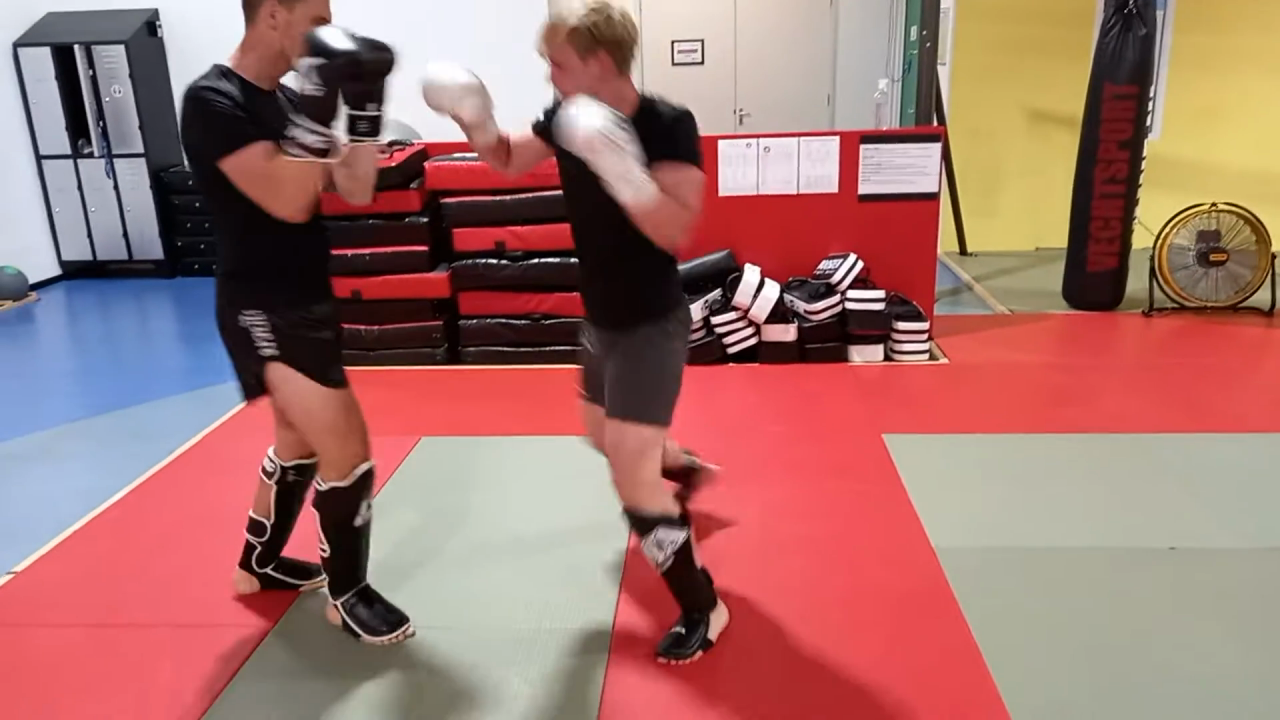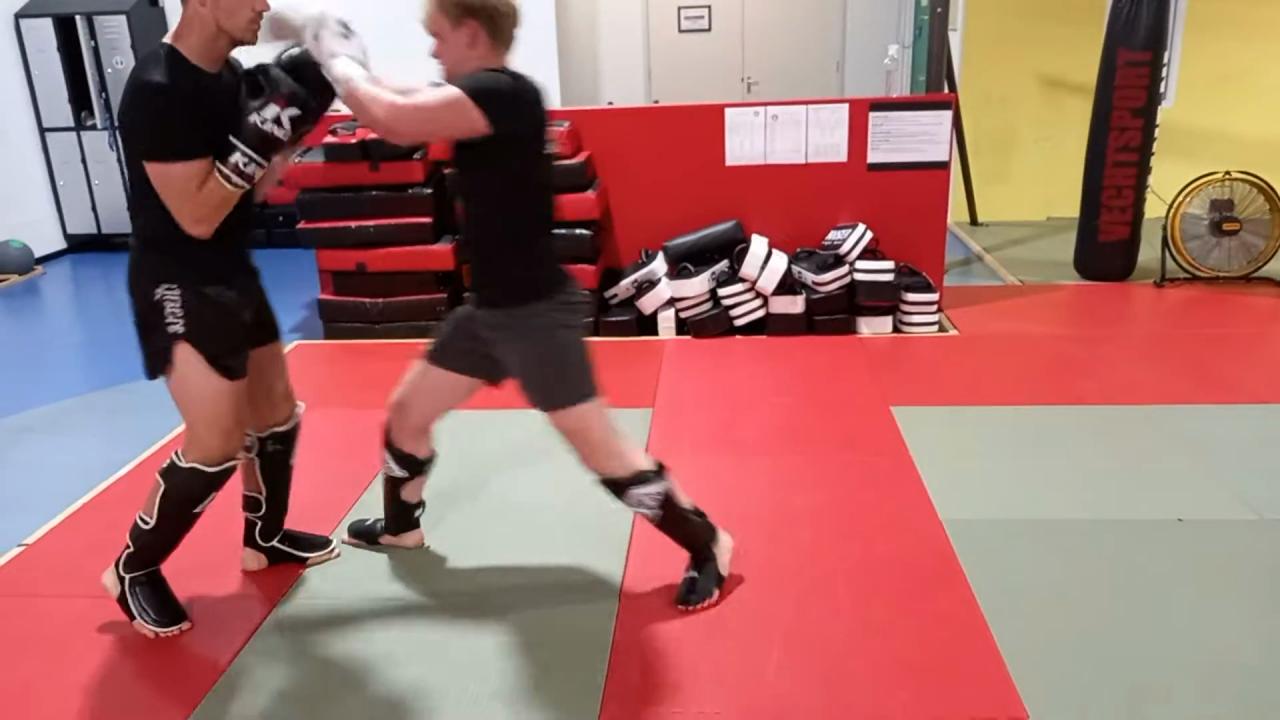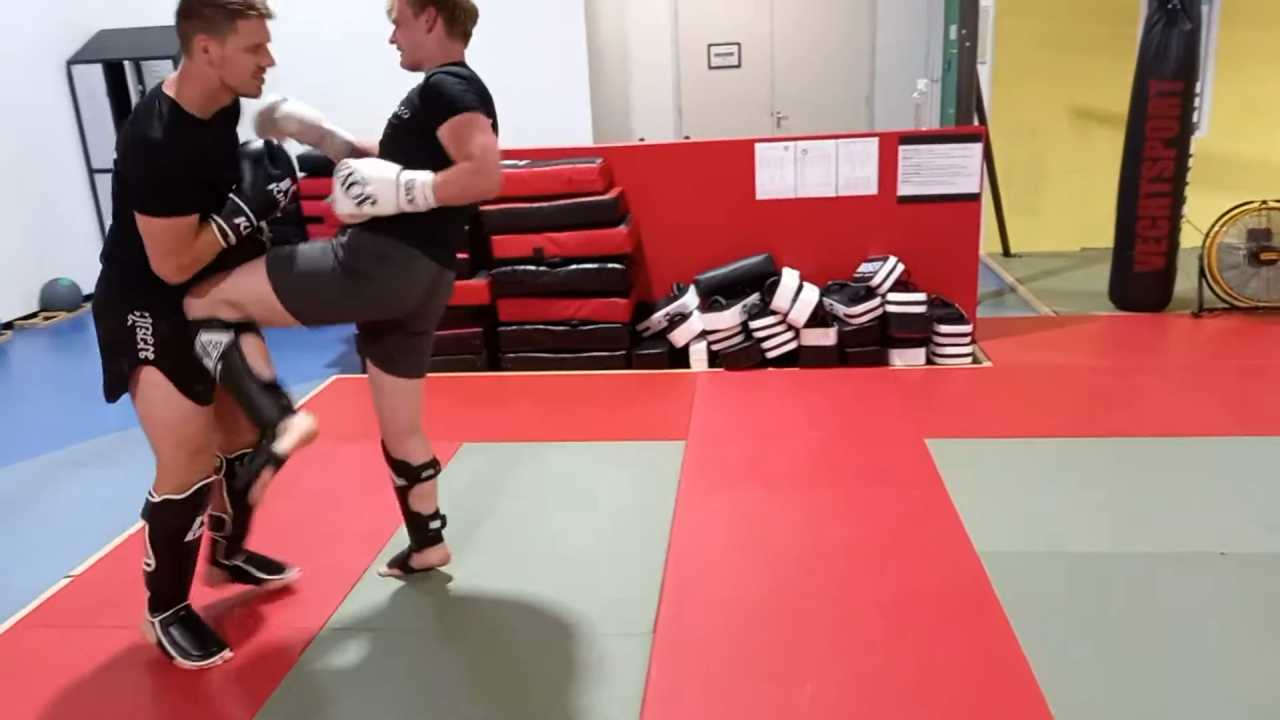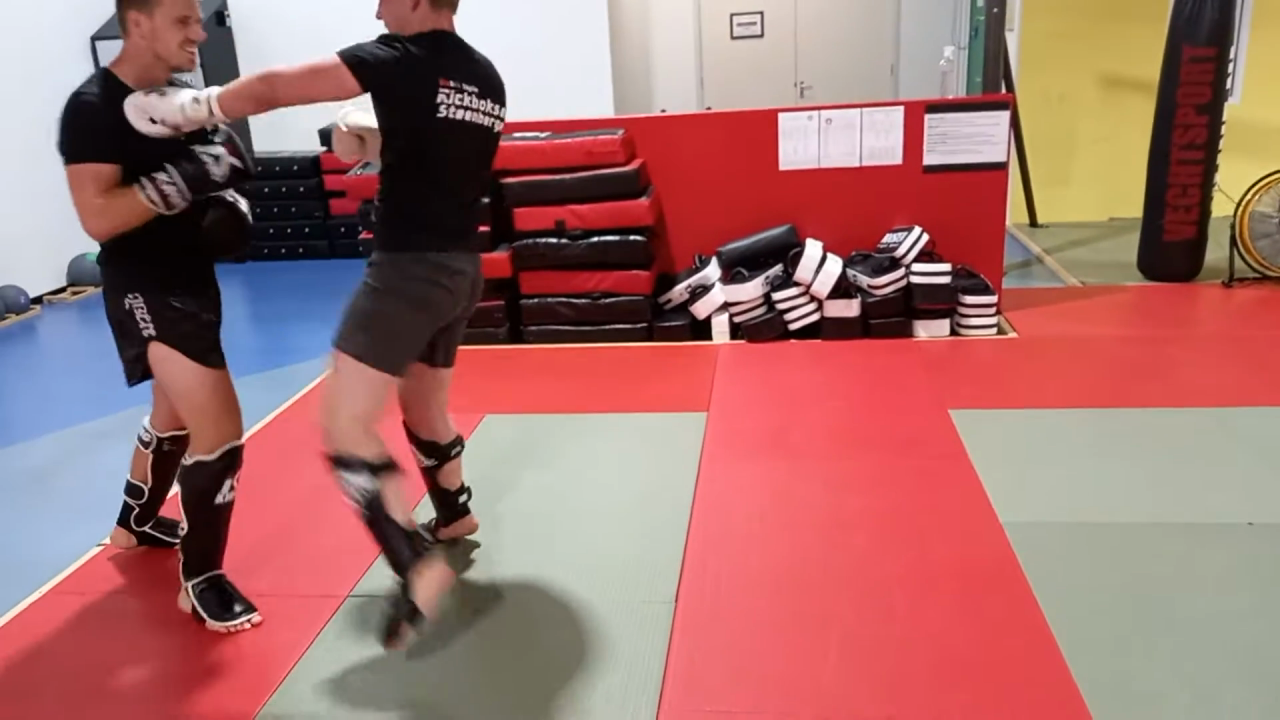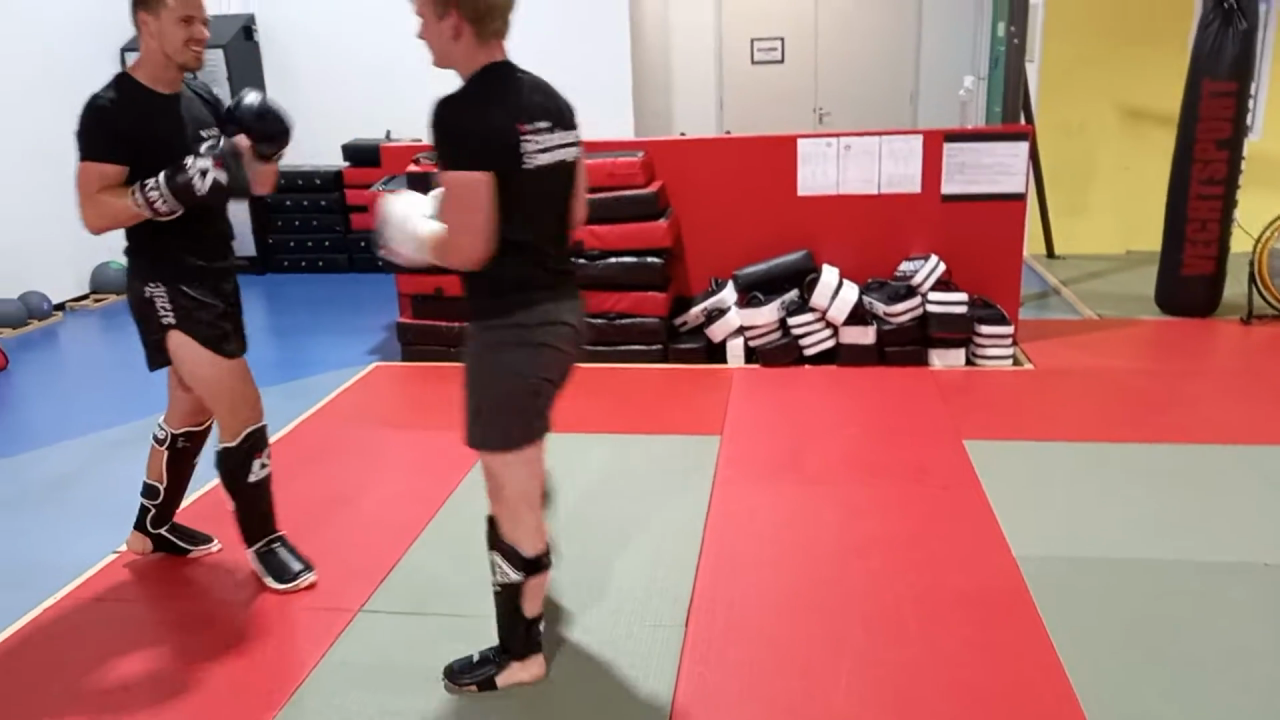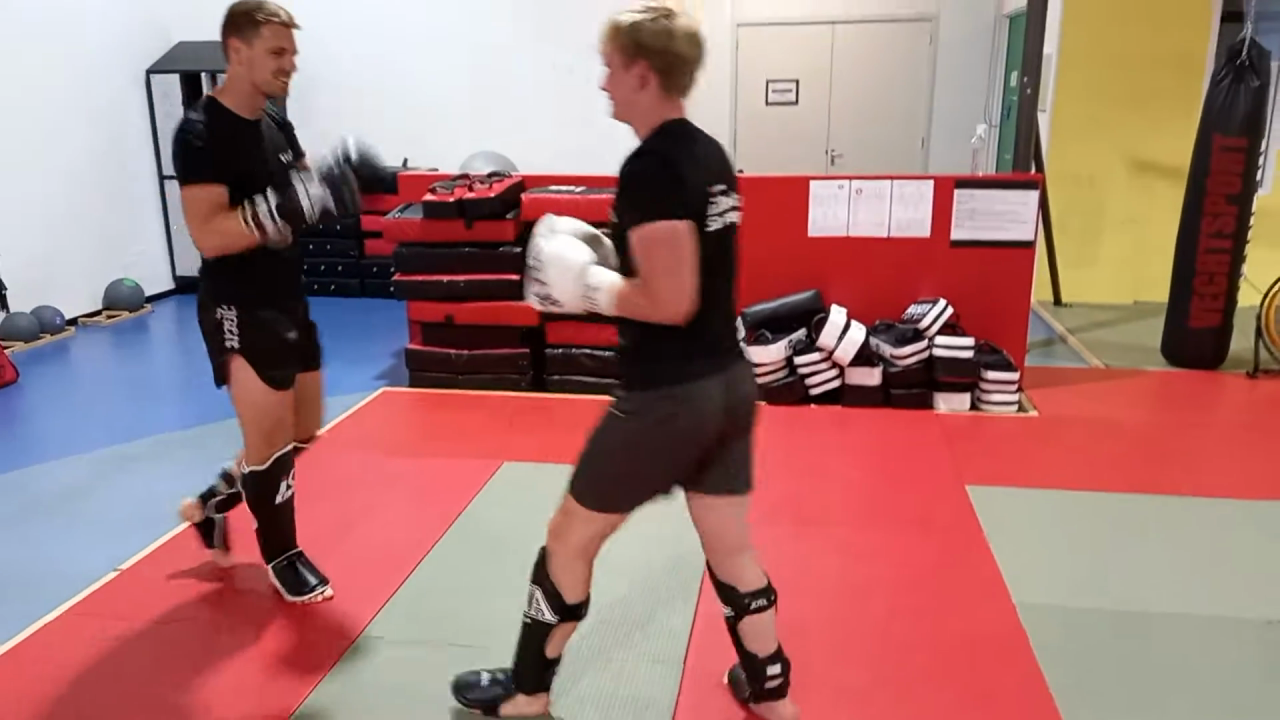
dt=0.4s
person 1, frame 1
left shoulder: (671, 128)
right shoulder: (569, 113)
left elbow: (674, 234)
right elbow: (507, 158)
left wrist: (621, 163)
right wrist: (476, 116)
left hip: (651, 327)
right hip: (603, 320)
left knee: (637, 487)
right knee: (607, 433)
left ankle: (703, 606)
right ankle: (689, 471)
person 1, frame 2
left shoulder: (501, 93)
right shoulder: (483, 97)
left elbow: (389, 120)
right elbow: (397, 108)
left wrist: (338, 57)
right wrist: (347, 59)
left hip: (536, 315)
right hip: (490, 309)
left knee: (602, 455)
right knee: (404, 413)
left ankle: (704, 544)
right ankle: (400, 523)
person 1, frame 3
left shoulder: (448, 87)
right shoulder: (452, 91)
left elbow: (485, 177)
right elbow: (387, 161)
left wrist: (399, 189)
right wrist: (319, 132)
left hip: (379, 258)
right hip: (424, 277)
left knee: (203, 302)
right knee: (400, 427)
left ankle: (278, 421)
right ankle: (427, 542)
person 1, frame 4
left shoulder: (398, 59)
right shoulder: (486, 77)
left elbow: (274, 88)
left wrist: (186, 106)
left hip: (409, 266)
right hip: (460, 266)
left knee: (345, 430)
right knee: (424, 409)
left ankle: (418, 561)
right ankle: (453, 514)
person 1, frame 5
left shoulder: (462, 113)
right shoulder: (549, 100)
left elbow: (467, 249)
left wrist: (409, 225)
left hip: (510, 326)
right hip: (560, 311)
left knee: (508, 494)
right knee: (518, 454)
left ankle: (520, 652)
right ankle: (529, 572)
person 1, frame 6
left shoulder: (651, 170)
right shoulder: (711, 157)
left elbow: (671, 302)
left wrist: (582, 282)
right wrist: (603, 257)
left hip: (666, 397)
right hip: (730, 382)
left knee: (569, 543)
right knee: (732, 549)
person 2, frame 1
left shoulder: (290, 95)
right shoulder: (213, 102)
left elbow: (355, 187)
right elbow: (288, 203)
left wrist: (366, 107)
right wrist: (315, 103)
left hip: (308, 295)
right hip: (263, 309)
left knee: (299, 443)
right knee: (346, 454)
left ankle: (258, 561)
right ankle: (348, 592)
person 2, frame 2
left shoulder: (224, 70)
right shoulder: (159, 90)
left elbow: (260, 183)
right elbow: (198, 218)
left wrist: (296, 113)
right wrist: (260, 134)
left hip: (229, 274)
right hip: (177, 288)
left knee: (275, 417)
right knee: (218, 445)
left ankle: (267, 537)
right ankle: (134, 570)
person 2, frame 3
left shoulder: (222, 106)
right shoulder: (156, 141)
right elbow: (173, 263)
left wrist: (248, 219)
right wrist: (249, 208)
right hip: (145, 314)
left knee: (242, 436)
right knee: (189, 466)
left ankle: (228, 554)
right ankle: (167, 611)
person 2, frame 4
right shoulder: (94, 108)
right elbow: (98, 216)
left wrist: (221, 198)
right wrist: (183, 178)
left hip: (192, 280)
right hip: (147, 294)
left knee: (176, 415)
right knee: (220, 428)
left ankle: (135, 520)
right ankle: (202, 579)
person 2, frame 5
left shoulder: (203, 99)
right shoulder: (110, 110)
left elbow: (258, 183)
right elbow: (95, 213)
left wrist: (265, 147)
right wrist: (174, 187)
left hip: (215, 277)
right hip: (167, 286)
left knee: (190, 410)
right knee: (243, 412)
left ankle: (153, 526)
right ankle: (264, 541)
person 2, frame 6
left shoulder: (275, 122)
right shoulder: (200, 133)
left elbow: (295, 206)
right elbow: (208, 233)
left wrist: (332, 191)
right wrist: (286, 205)
left hip: (286, 301)
right hip: (239, 309)
left knee: (303, 427)
right knee: (271, 439)
left ankle: (214, 507)
right ankle: (281, 554)
